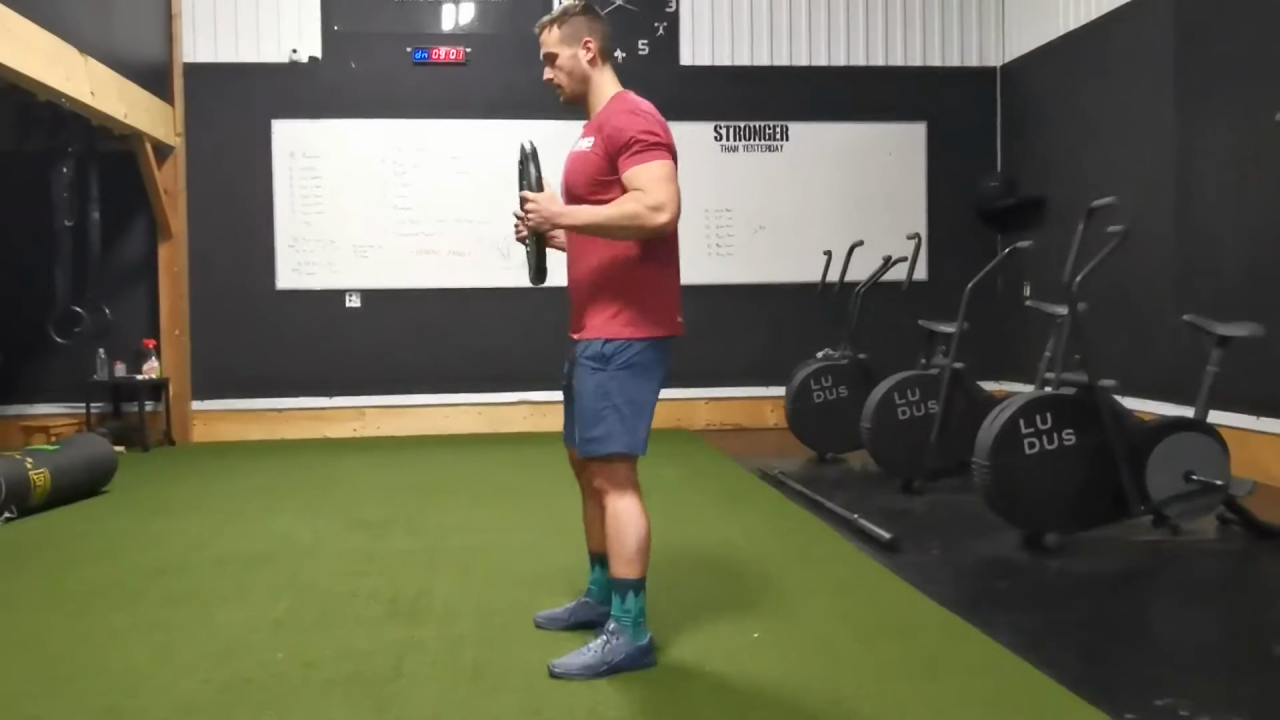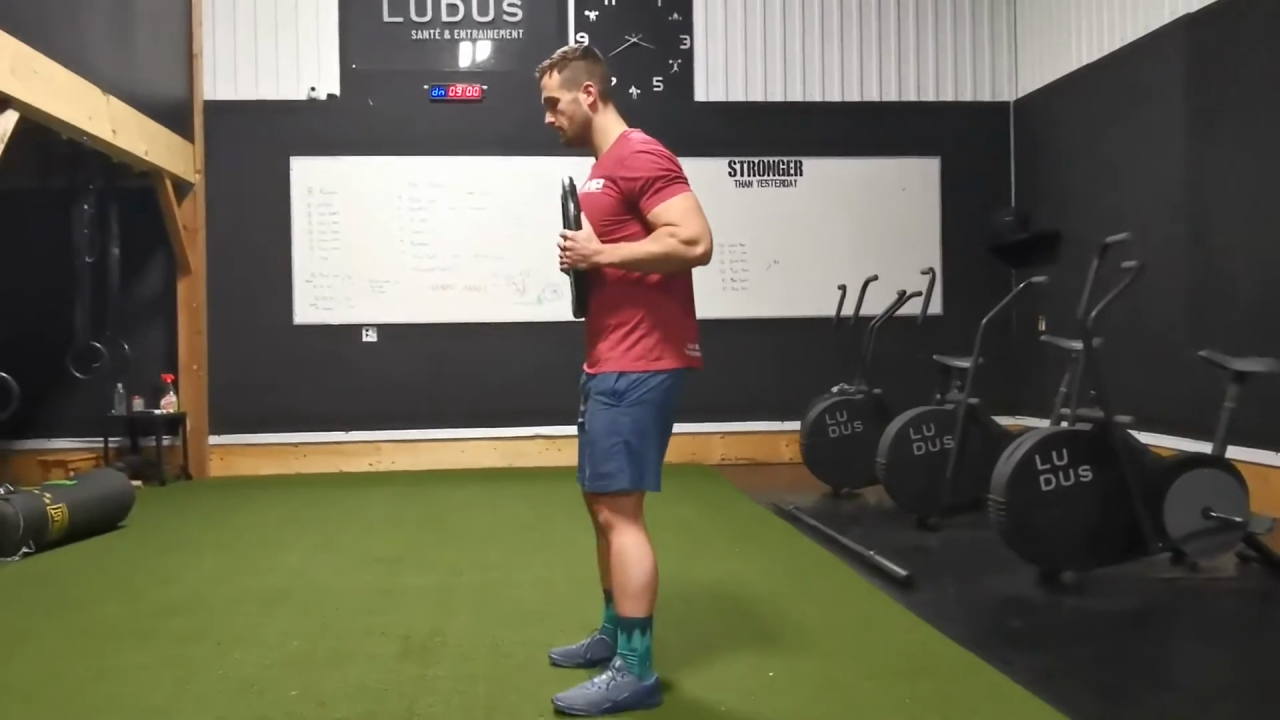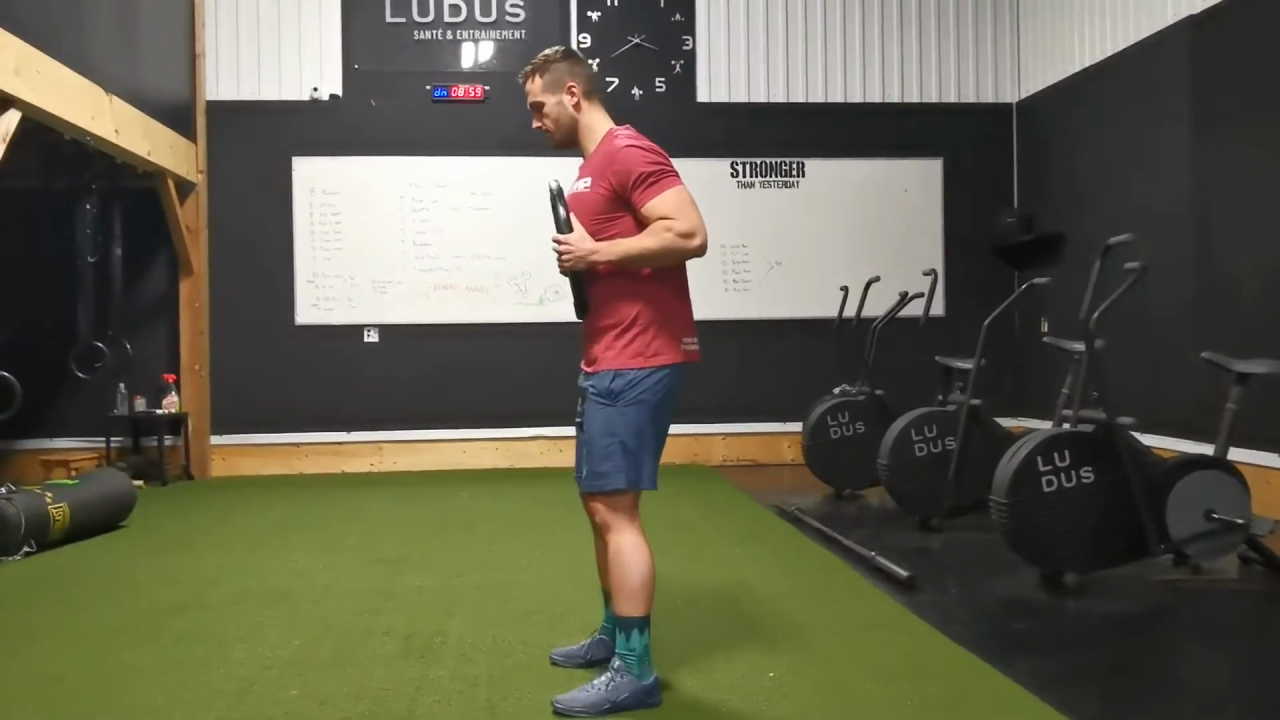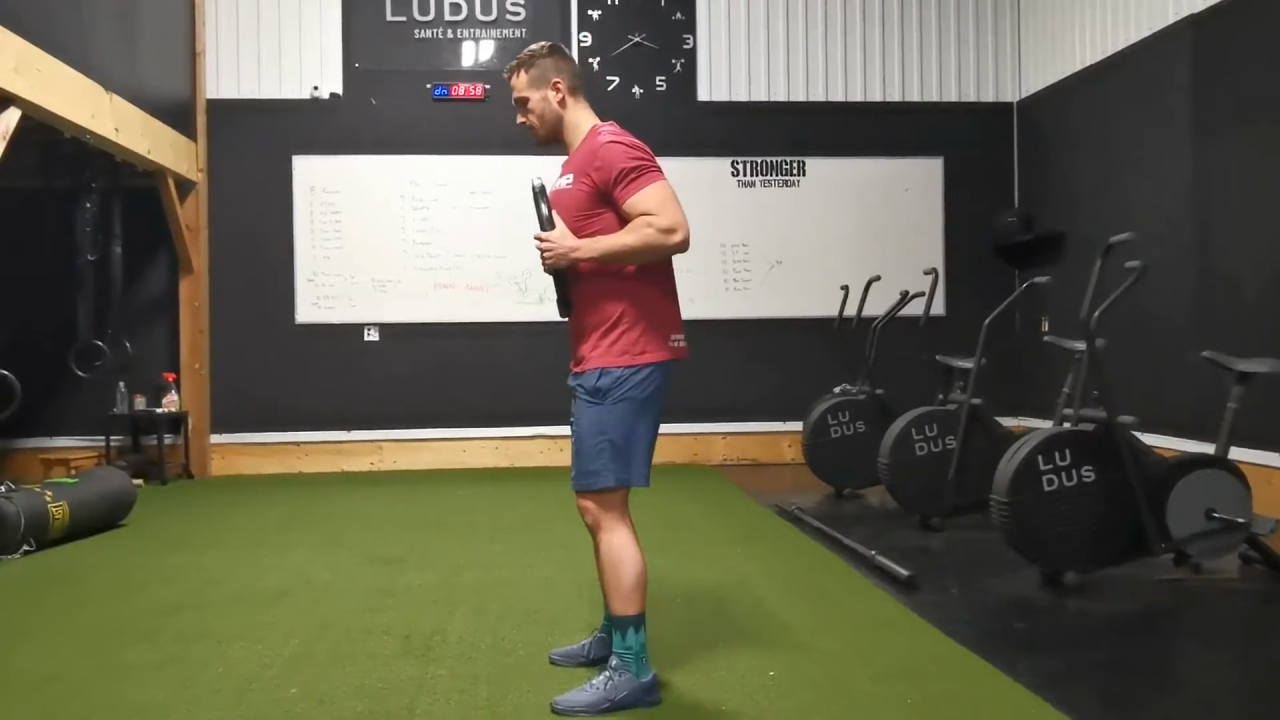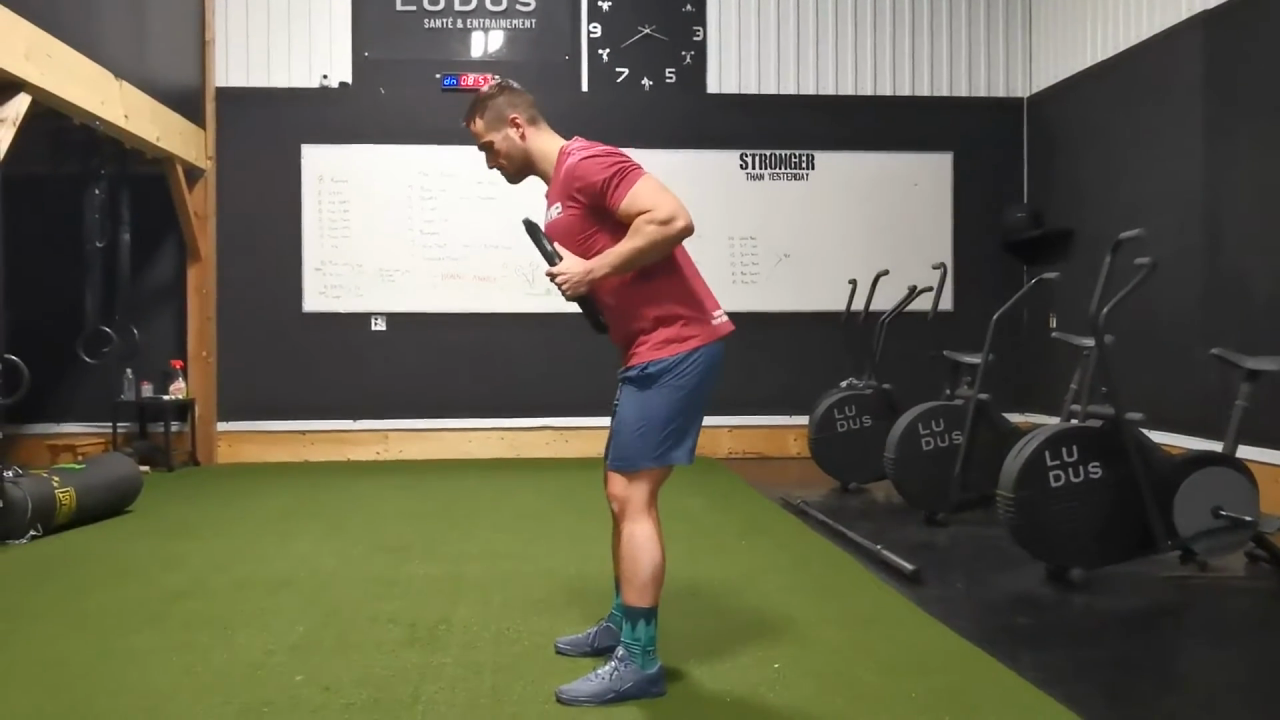
dt=1s
person 1, frame 1
left shoulder: (631, 119)
right shoulder: (595, 130)
left elbow: (658, 211)
left wrist: (565, 215)
right wrist: (551, 230)
left hip: (627, 330)
right hip: (598, 326)
left knee: (613, 476)
right knee: (591, 469)
left ankle: (629, 631)
right ankle: (602, 596)
person 1, frame 2
left shoulder: (640, 158)
right shoulder: (604, 168)
left elbow: (695, 242)
left wrist: (601, 254)
right wrist: (584, 258)
left hip: (640, 363)
right hip: (611, 361)
left knee: (619, 510)
right knee: (603, 503)
right ankle: (613, 635)
person 1, frame 3
left shoulder: (629, 154)
right shoulder: (592, 167)
left elbow: (690, 234)
left wrist: (596, 253)
right wrist: (579, 257)
left hip: (638, 360)
right hip: (609, 358)
left knee: (614, 509)
right knee: (598, 499)
right ankle: (614, 634)
person 1, frame 4
left shoulder: (612, 150)
right shoulder: (577, 163)
left elbow: (671, 231)
left wrist: (578, 250)
right wrist: (565, 253)
left hip: (625, 358)
right hip: (600, 357)
left knee: (603, 508)
right knee: (599, 504)
right ankle: (614, 636)
person 1, frame 5
left shoulder: (587, 165)
right shoulder: (560, 191)
left elbow: (673, 220)
left wrist: (592, 271)
right wrist: (579, 277)
left hip: (676, 346)
right hip: (653, 348)
left knee: (631, 496)
right knee: (624, 493)
left ankle: (638, 661)
right ankle: (622, 624)
